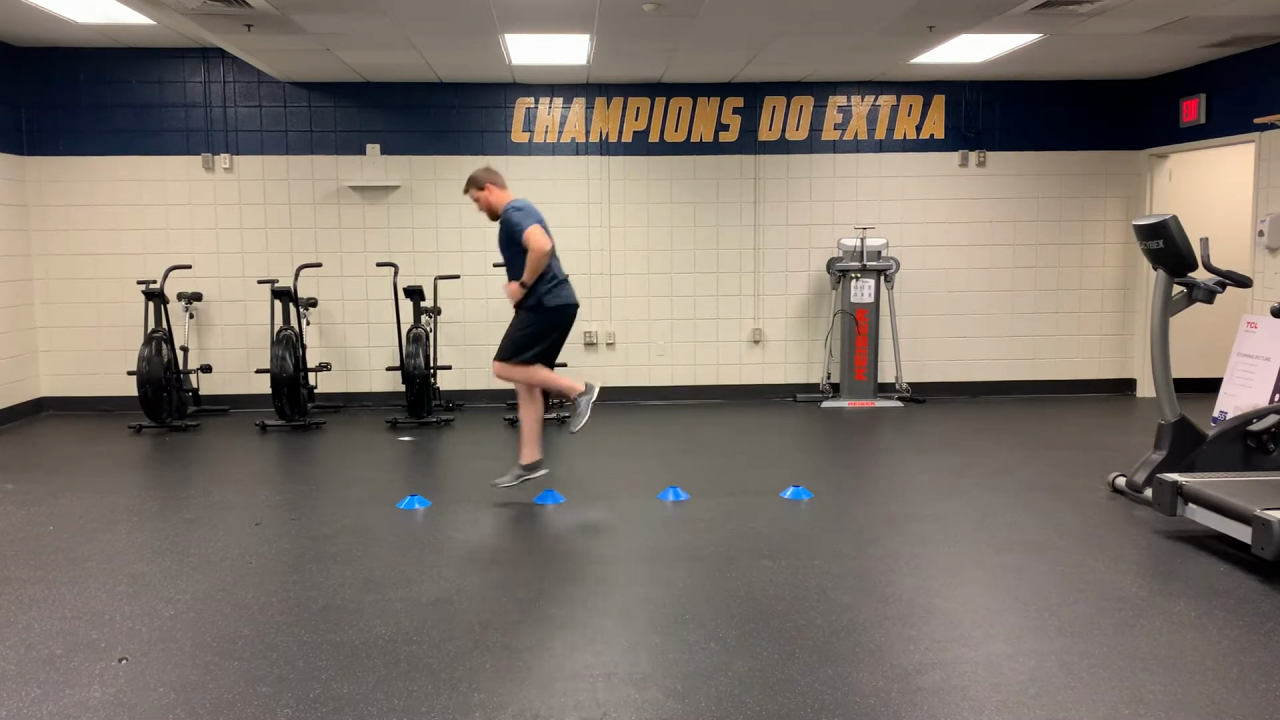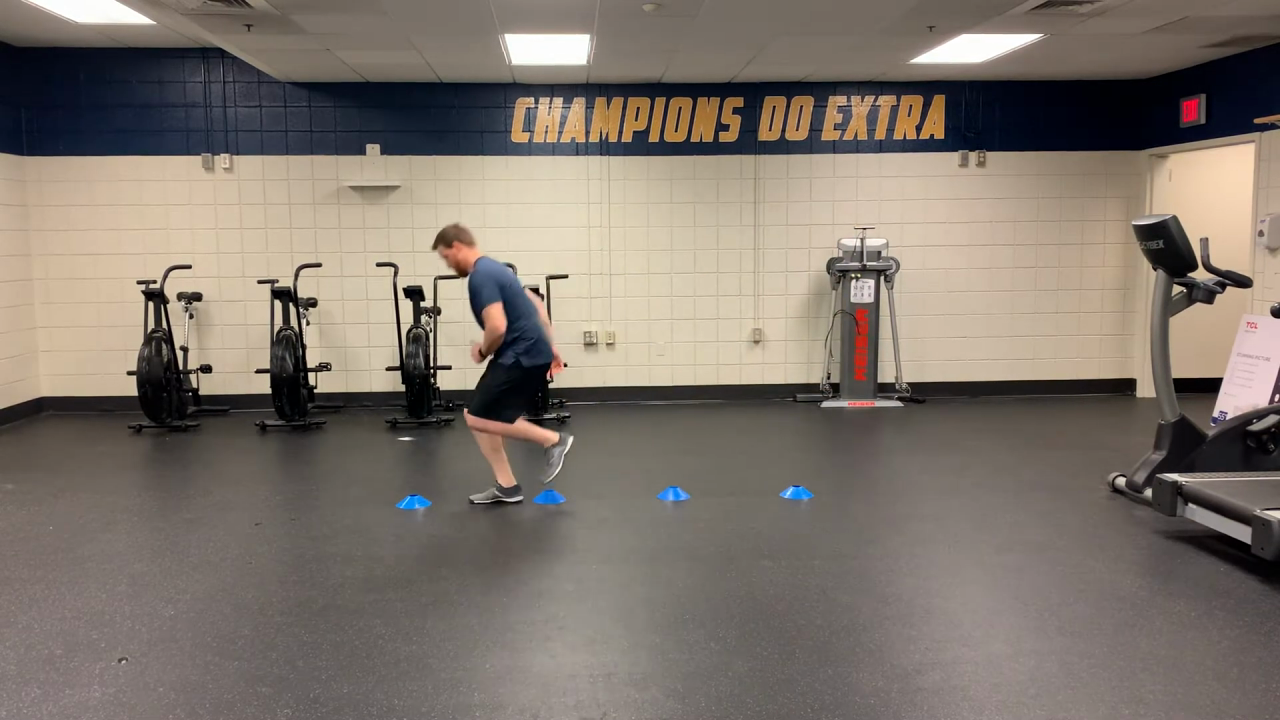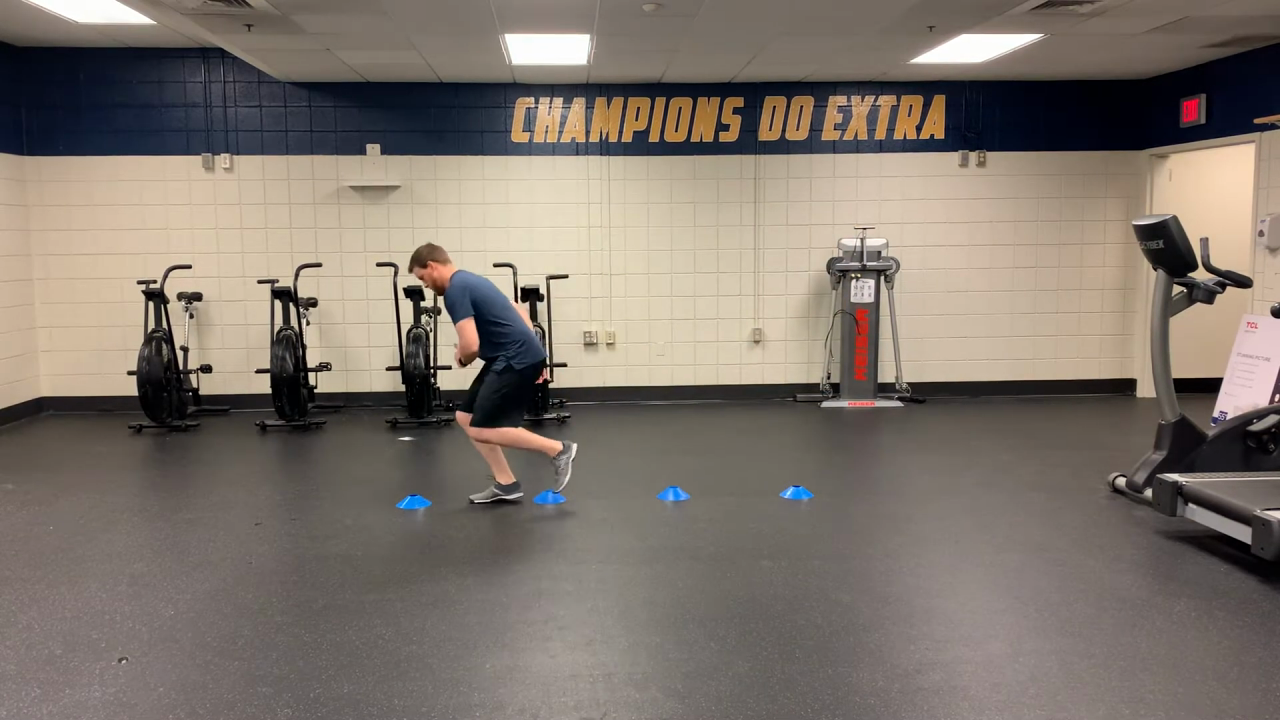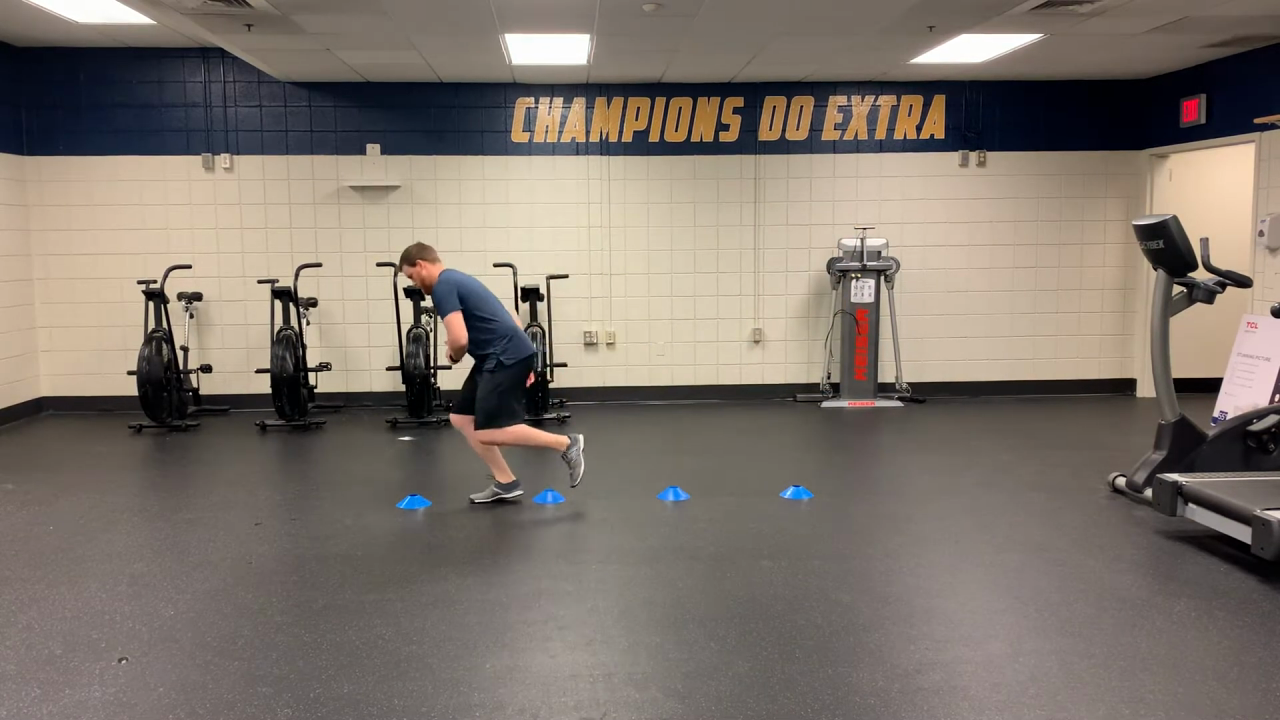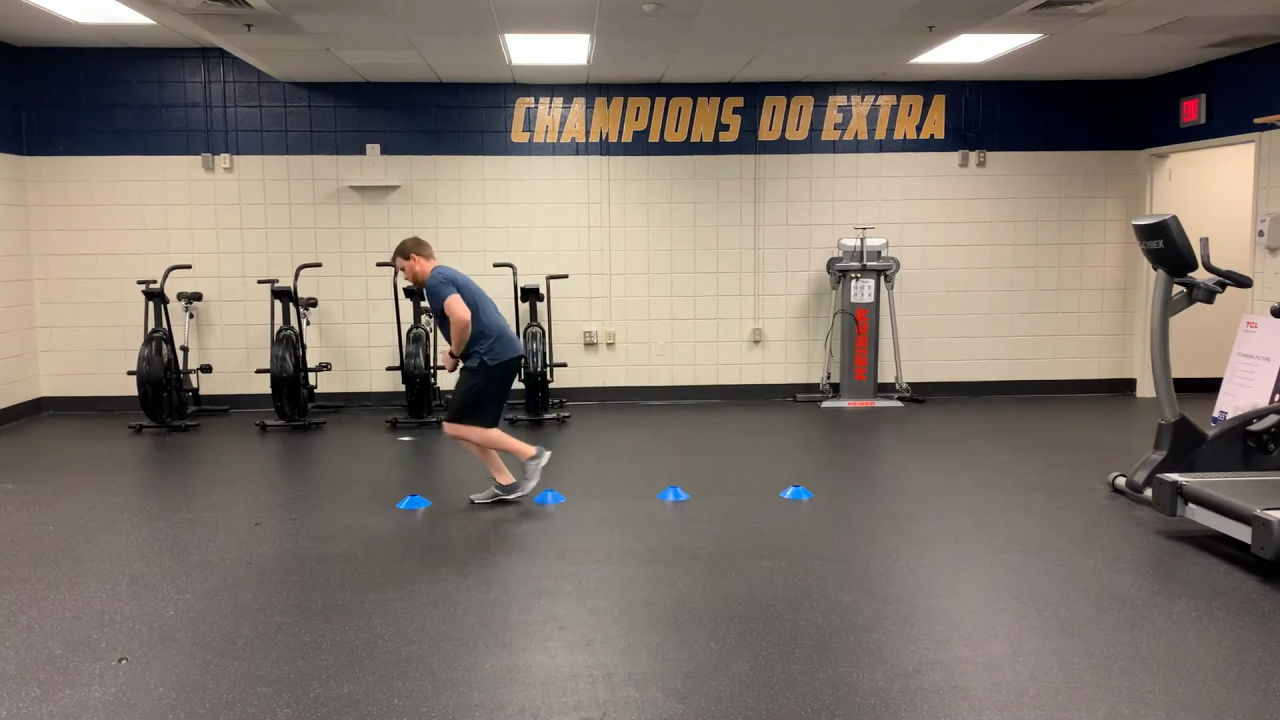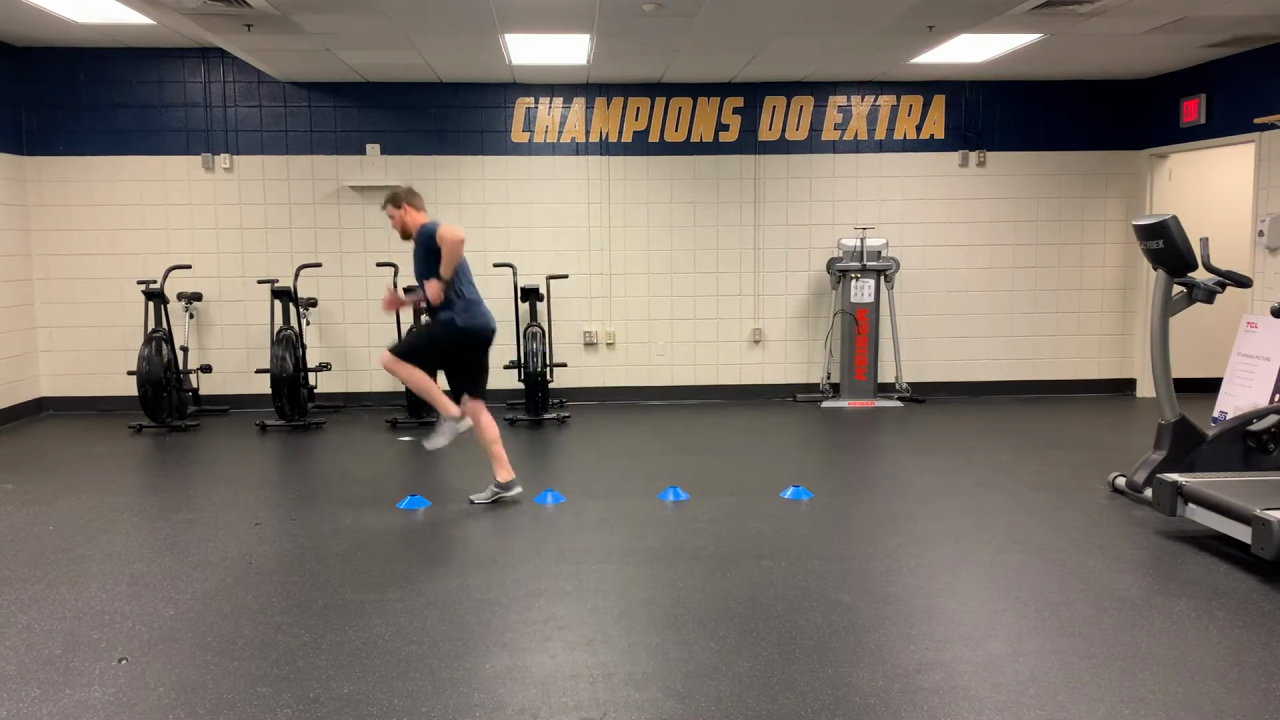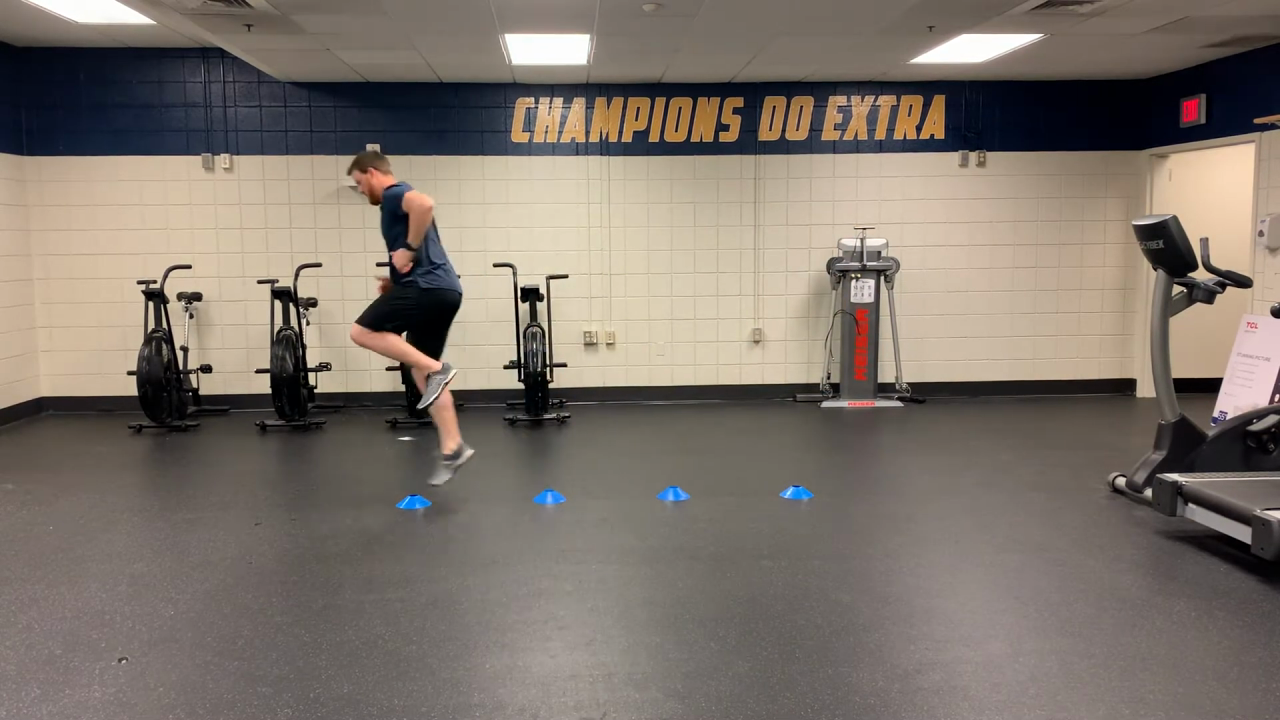
dt=0.2s
person 1, frame 1
left shoulder: (513, 214)
right shoulder: (518, 213)
left elbow: (543, 246)
right elbow: (542, 251)
left wrist: (522, 285)
left hip: (547, 304)
right hip: (551, 304)
left knee: (505, 368)
right knee: (526, 379)
left ankle: (579, 389)
right ankle: (530, 462)
person 1, frame 2
left shoulder: (481, 277)
right shoulder: (493, 270)
left elbow: (498, 328)
right elbow: (535, 303)
left wrist: (483, 351)
right wrist: (549, 346)
left hip: (522, 357)
right hip: (527, 352)
left knee: (478, 418)
right knee: (476, 417)
left ankle: (552, 440)
right ankle: (507, 486)
person 1, frame 3
left shoulder: (455, 292)
right shoulder: (469, 281)
left elbow: (471, 345)
right elbow: (517, 310)
left wrist: (461, 358)
right wrist: (535, 355)
left hip: (516, 361)
right hip: (515, 358)
left knee: (481, 430)
right knee: (465, 417)
left ankle: (558, 449)
right ankle: (506, 484)
person 1, frame 4
left shoulder: (442, 287)
right shoulder: (457, 280)
left elbow: (459, 339)
right elbow: (506, 312)
left wrist: (453, 355)
right wrist: (525, 357)
left hip: (506, 358)
right hip: (500, 356)
left knee: (489, 432)
right knee: (461, 418)
left ankle: (566, 444)
right ankle: (505, 482)
person 1, frame 5
left shoulder: (437, 281)
right shoulder: (448, 277)
left elbow: (462, 319)
left wrist: (452, 355)
left hip: (492, 358)
right hip: (500, 355)
left knee: (457, 426)
right knee: (456, 425)
left ankle: (531, 454)
right ankle: (506, 484)
person 1, frame 6
left shoulder: (428, 232)
right shoulder: (430, 239)
left elbow: (457, 236)
left wrist: (441, 282)
right wrist: (406, 300)
left hip: (459, 323)
right hip: (476, 326)
left knee: (393, 360)
right knee: (472, 405)
left ankle: (452, 414)
right ankle: (504, 478)
person 1, frame 7
left shoulder: (394, 195)
right shoulder: (398, 201)
left elbow: (424, 203)
left wrist: (409, 250)
right wrist: (394, 281)
left hip: (426, 287)
right hip: (443, 290)
left knee: (363, 332)
right knee: (426, 373)
left ankle: (434, 367)
right ankle: (453, 448)
